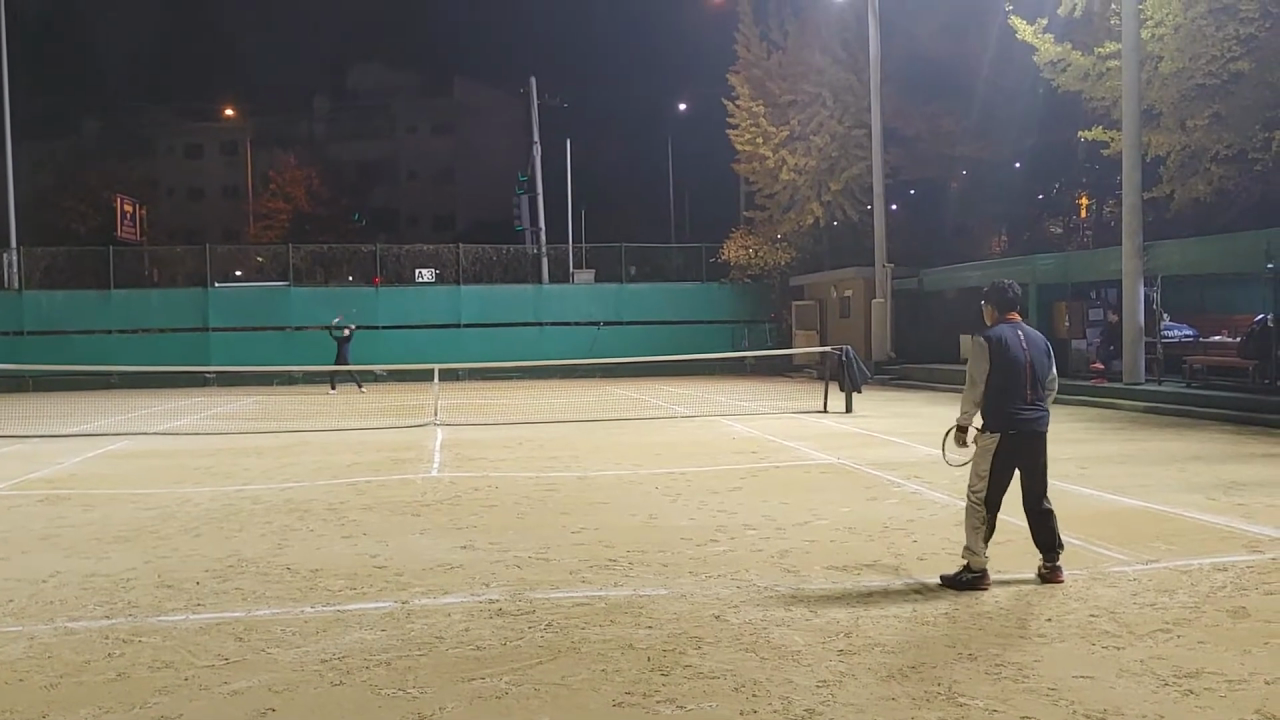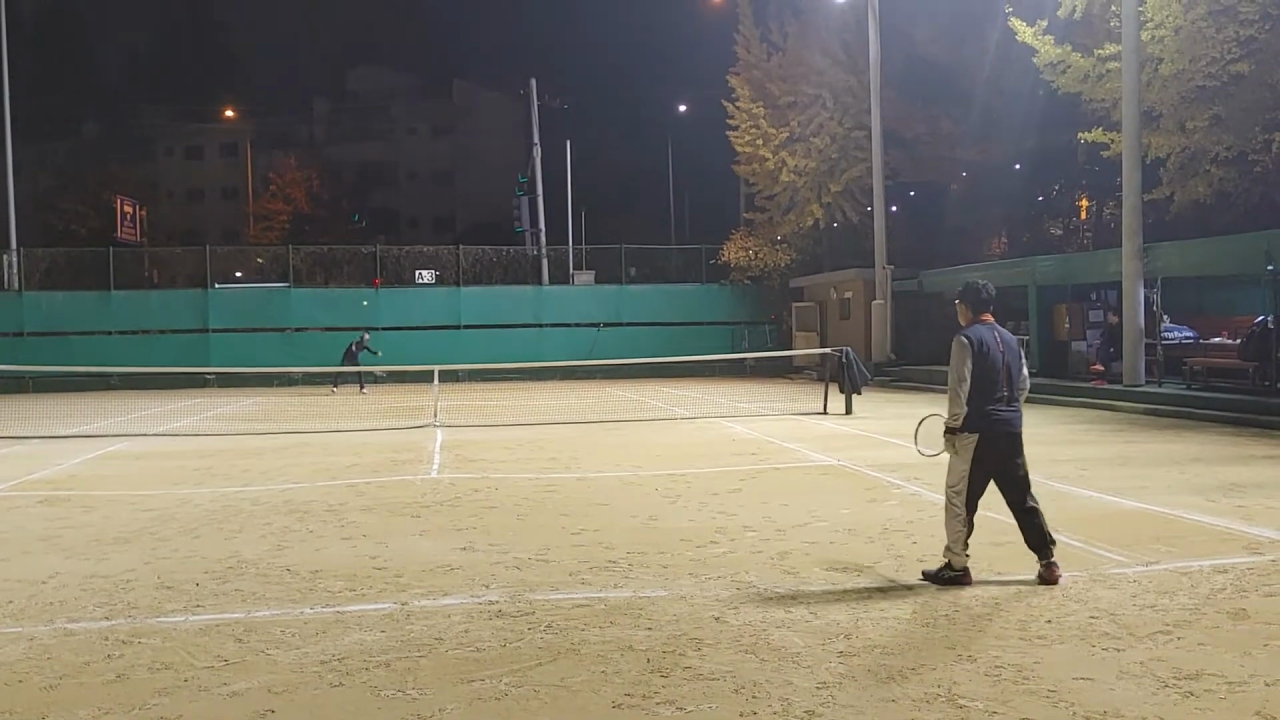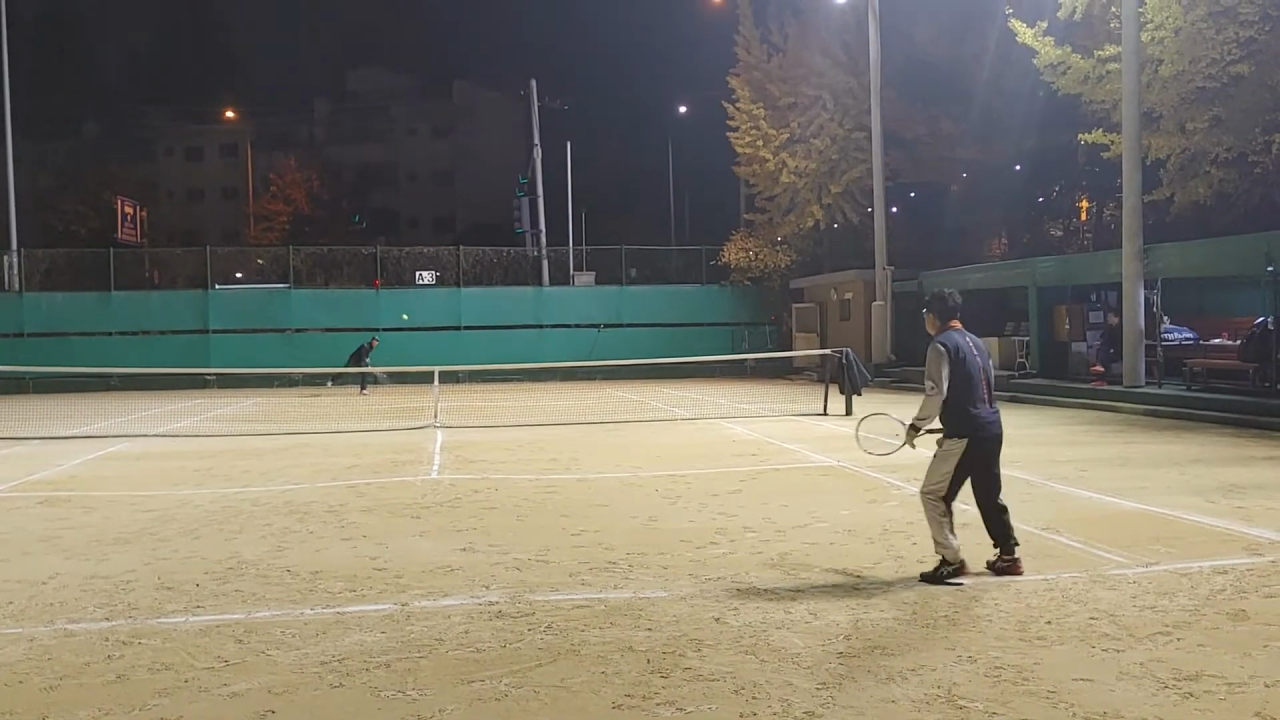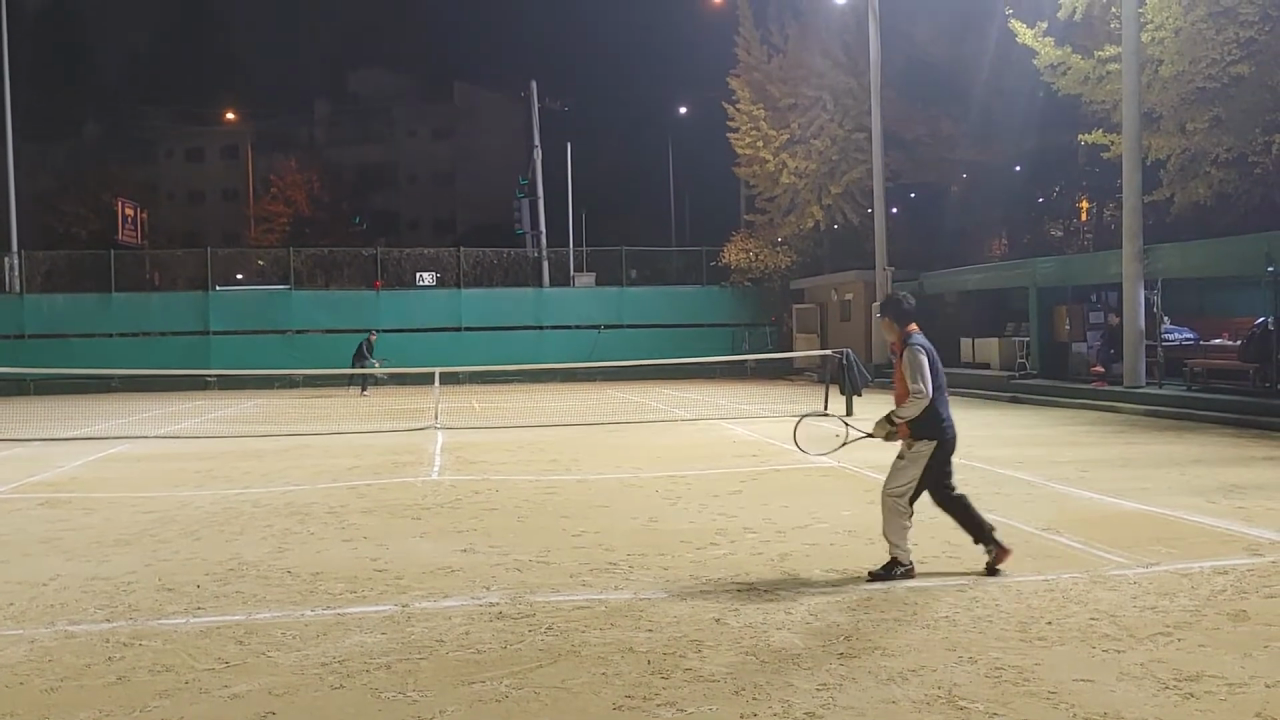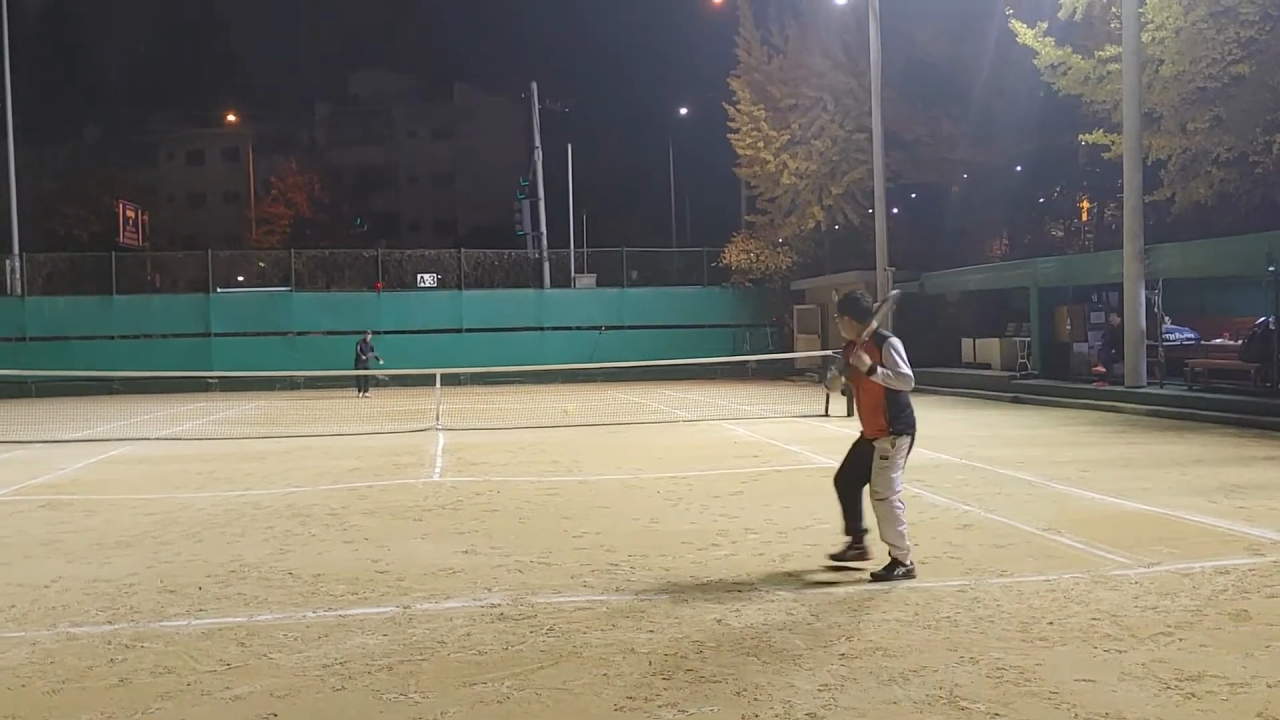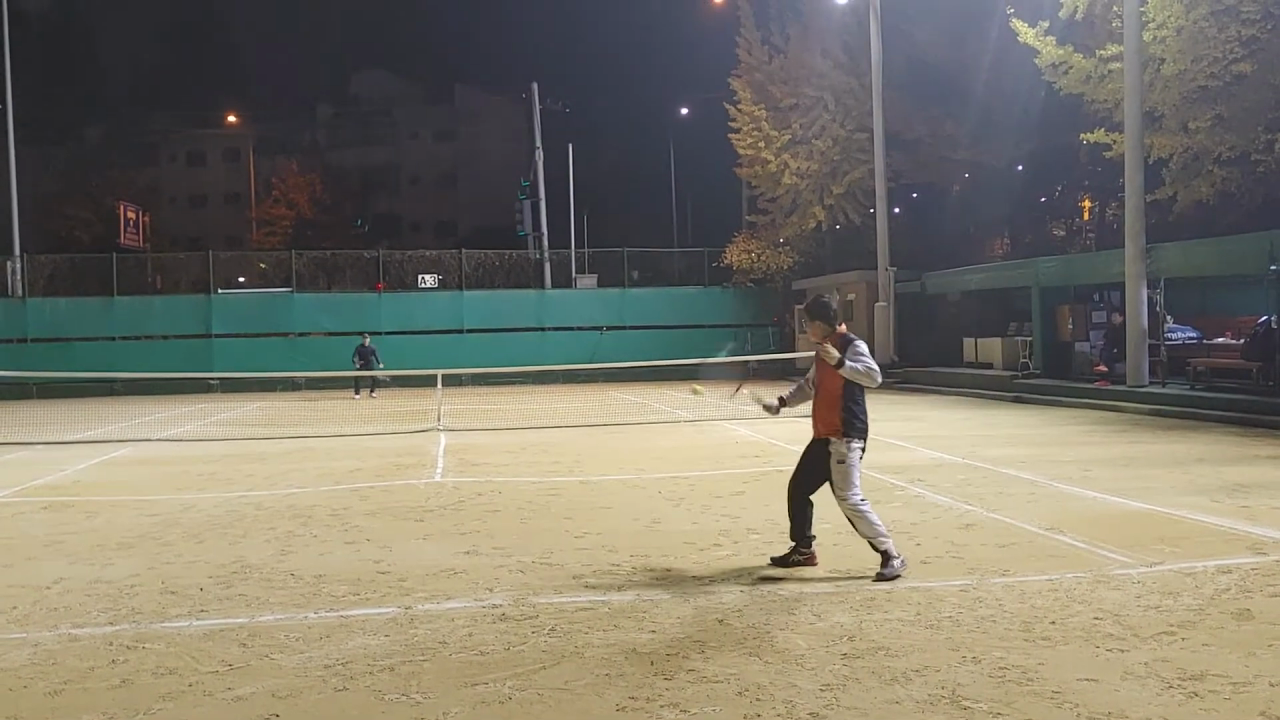
dt=0.3s
person 1, frame 1
left shoulder: (987, 339)
right shoulder: (1039, 339)
left elbow: (974, 388)
right elbow: (1051, 386)
left wrist: (963, 425)
left hip: (1000, 431)
right hip: (1036, 429)
left knee: (981, 498)
right knee: (1037, 497)
left ankle: (976, 568)
right ankle: (1052, 563)
person 1, frame 2
left shoulder: (966, 338)
right shoulder: (1009, 339)
left elbow: (959, 389)
right elbow: (1022, 385)
left wrist: (952, 427)
left hip: (978, 431)
right hip: (1010, 428)
left knee: (960, 498)
right knee: (1020, 495)
left ankle: (957, 566)
right ankle: (1047, 561)
person 1, frame 3
left shoulder: (940, 345)
right shoulder: (975, 342)
left elbow: (936, 393)
left wrist: (916, 425)
left hip: (964, 434)
right hip: (991, 429)
left knee: (934, 493)
right knee: (989, 495)
left ankle: (952, 559)
right ankle: (1009, 556)
person 1, frame 4
left shoulder: (913, 349)
right shoulder: (914, 345)
left elbow: (921, 396)
left wrist: (891, 420)
right wrist: (898, 424)
left hip: (927, 437)
right hip: (938, 433)
left knee: (895, 494)
right knee: (945, 494)
left ankle: (901, 562)
right ankle: (993, 544)
person 1, frame 5
left shoulder: (888, 342)
right shoulder: (852, 349)
left elbow: (906, 381)
left wrist: (871, 370)
left hip: (895, 434)
right hip: (871, 433)
left knee: (884, 496)
right knee: (845, 481)
left ankle: (903, 562)
right ankle: (857, 544)
person 1, frame 6
left shoulder: (852, 345)
right shoulder: (821, 352)
left elbow: (873, 376)
right elbow: (809, 387)
left wrist: (839, 362)
right wrist: (782, 402)
left hip: (847, 437)
right hip: (823, 437)
left knee: (849, 497)
right knee: (798, 488)
left ankle: (891, 555)
right ankle: (803, 549)
